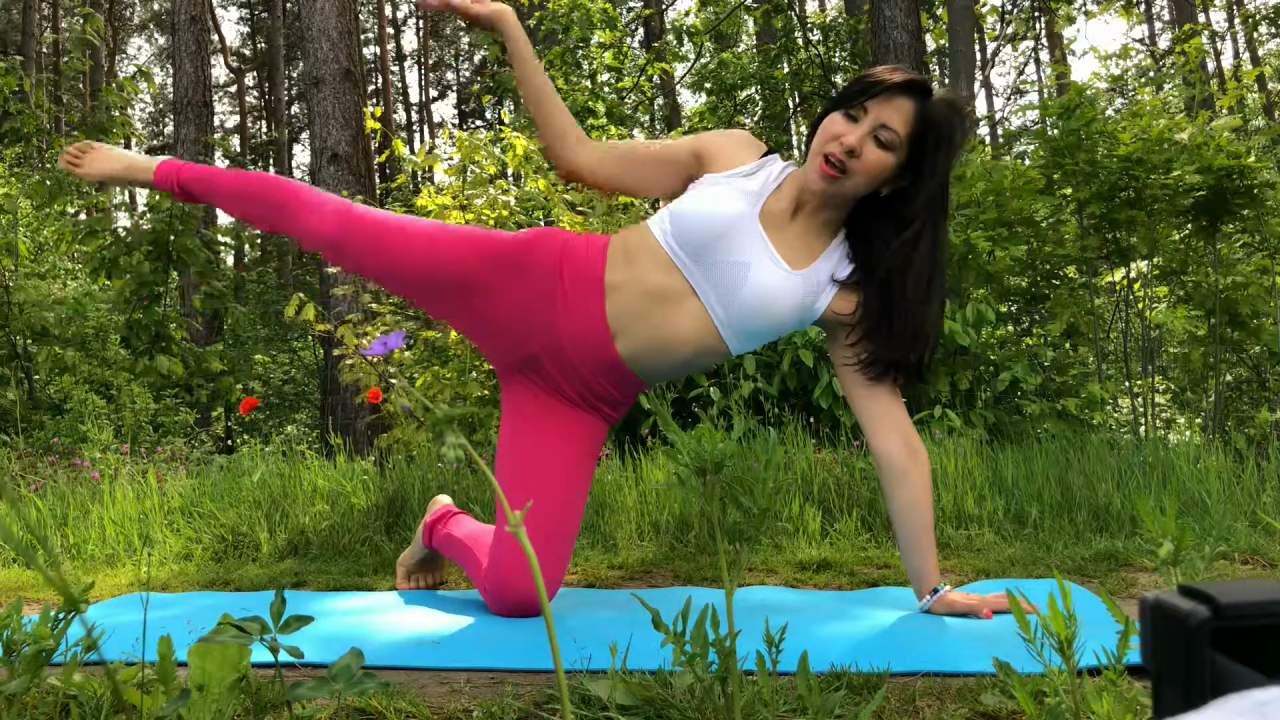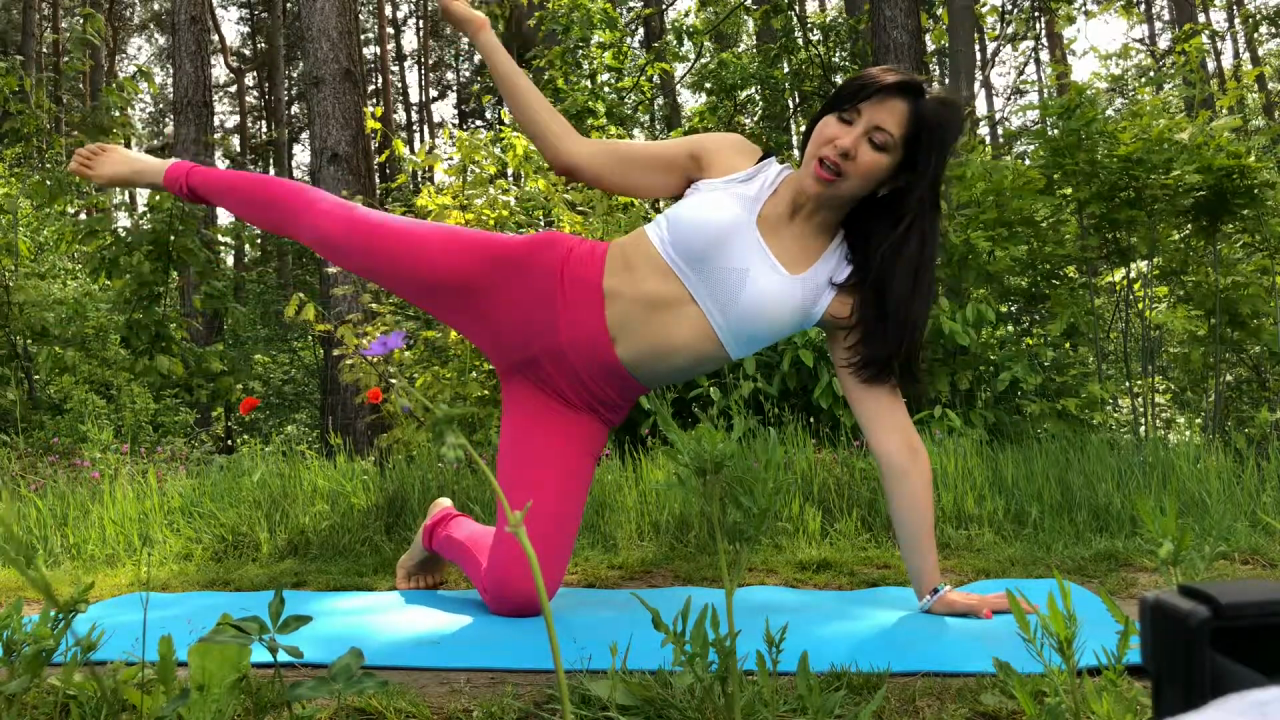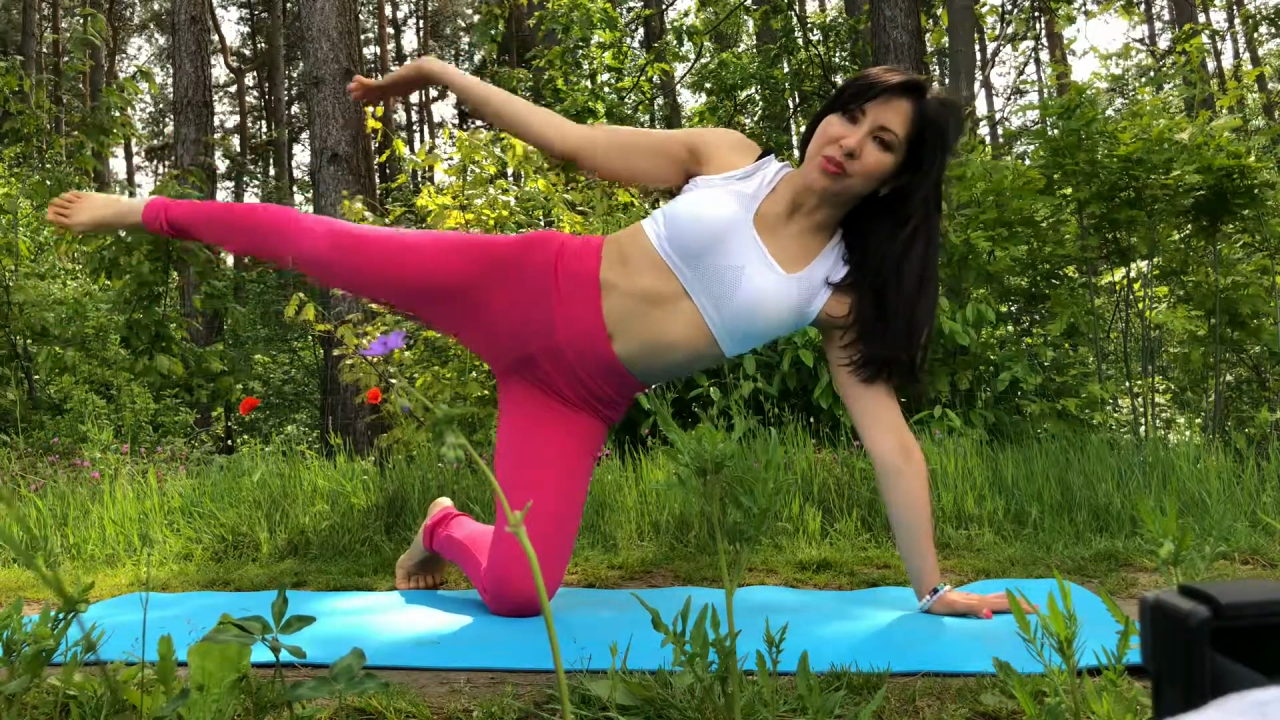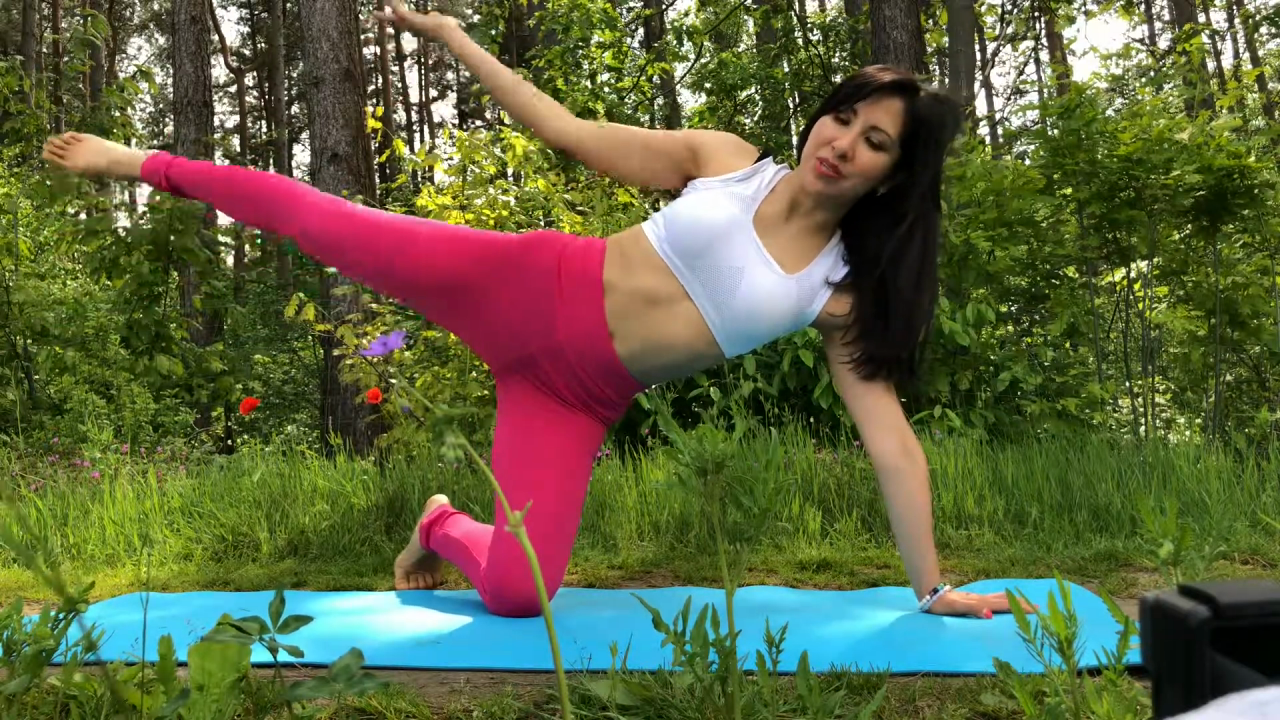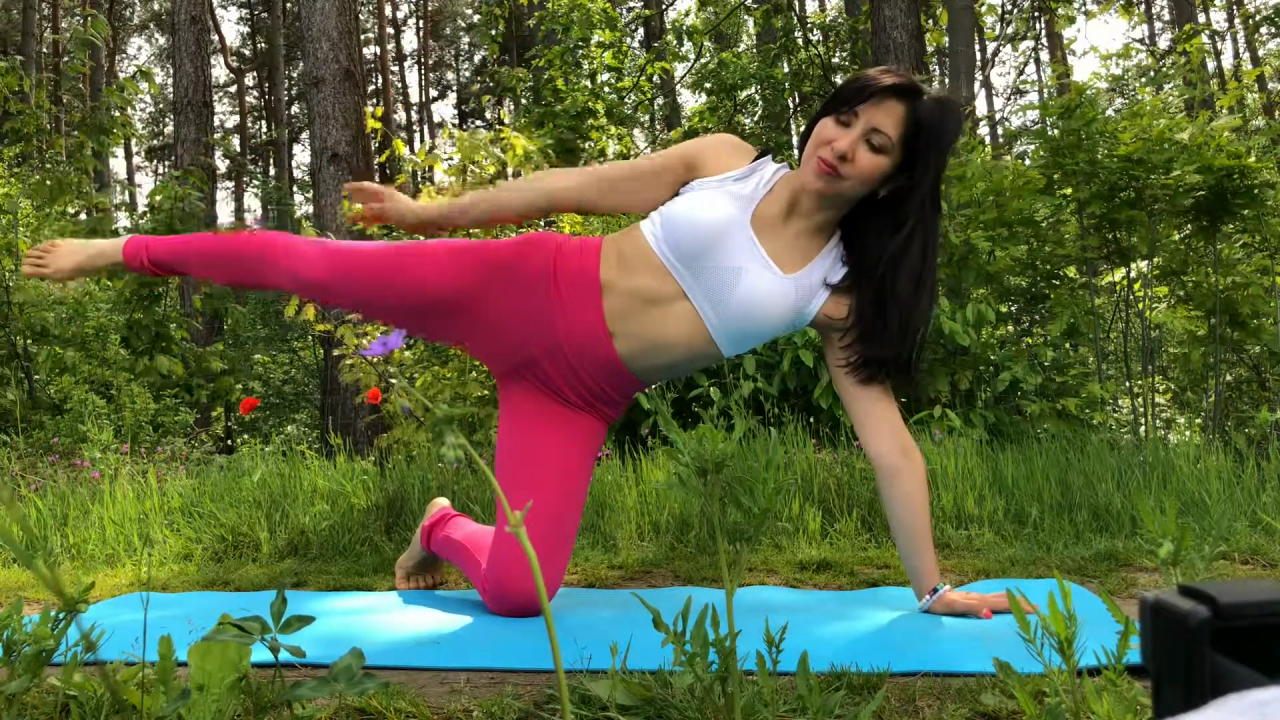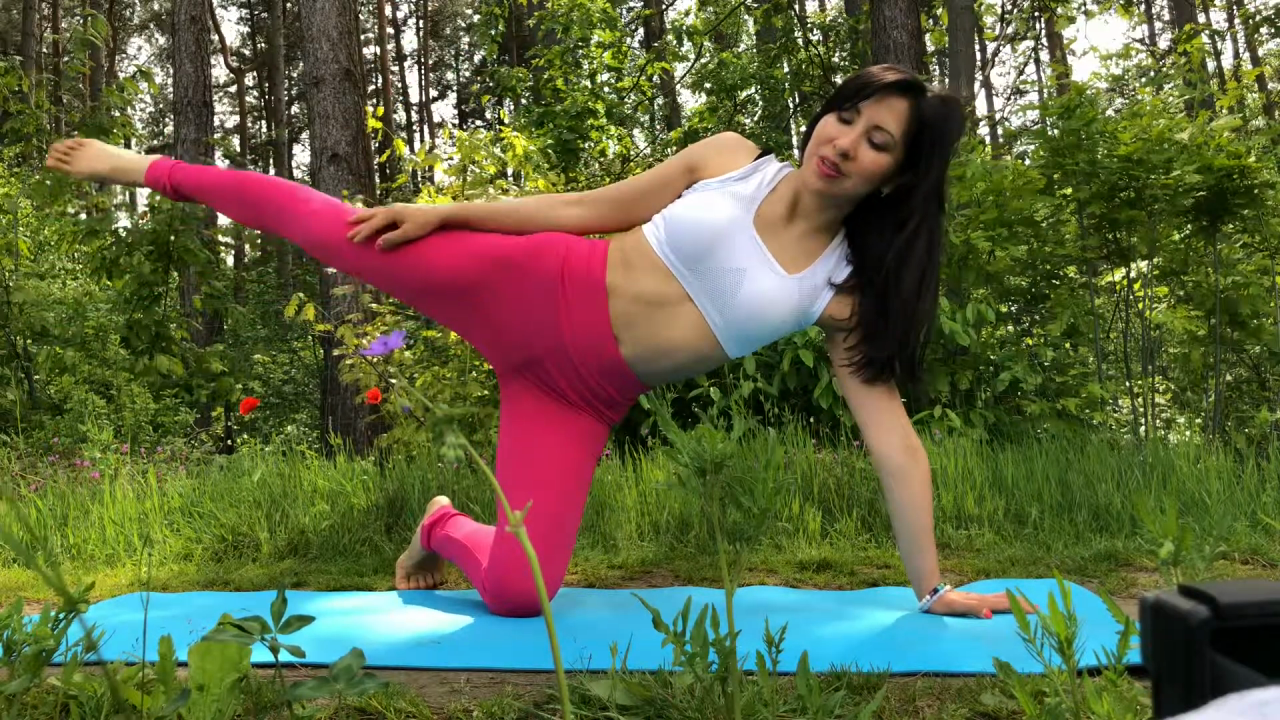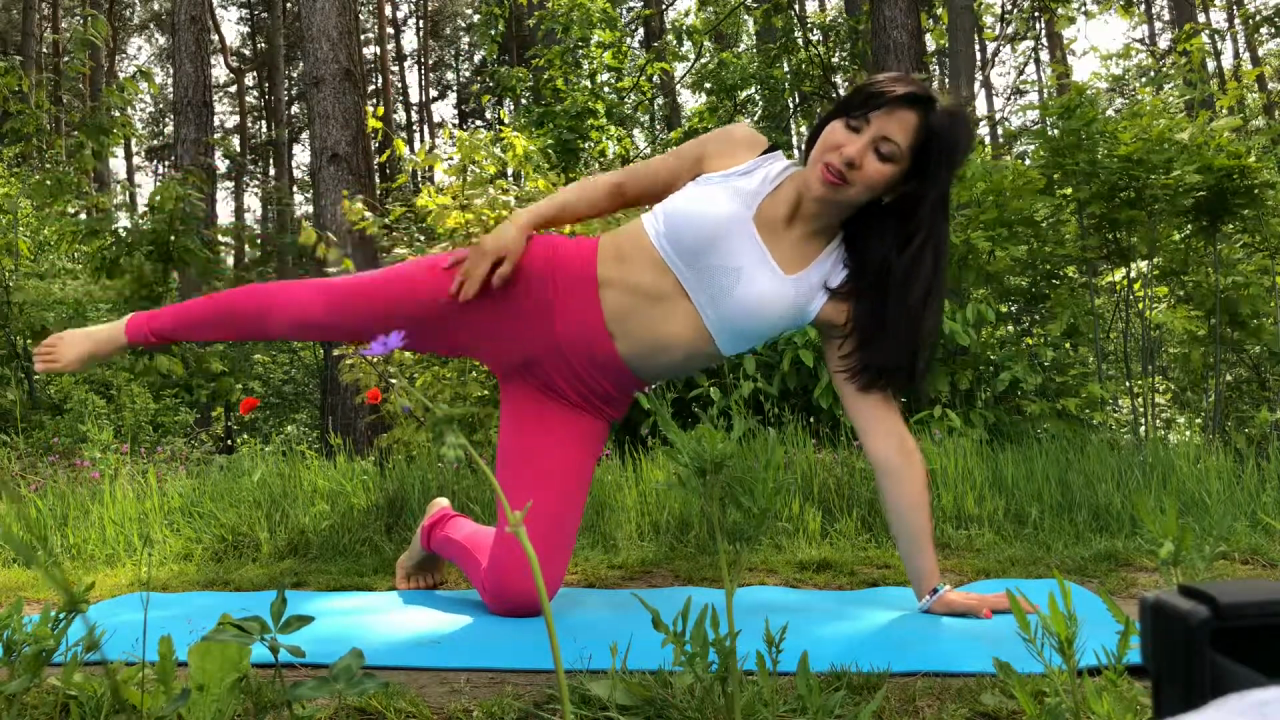
dt=0.4s
person 1, frame 1
left shoulder: (848, 292)
right shoulder: (734, 156)
left elbow: (893, 434)
right elbow: (582, 161)
left wrist: (932, 585)
left hip: (578, 395)
right hip: (534, 285)
left knee: (518, 592)
right knee: (332, 223)
left ankle: (448, 529)
right ankle: (160, 171)
person 1, frame 2
left shoulder: (848, 292)
right shoulder: (729, 159)
left elbow: (893, 435)
right elbow: (572, 154)
left wrist: (931, 585)
left hip: (581, 399)
right hip: (535, 290)
left knee: (518, 592)
right knee: (336, 225)
left ankle: (450, 530)
right ankle: (168, 171)
person 1, frame 3
left shoulder: (842, 295)
right shoulder: (726, 156)
left elbow: (890, 438)
right elbow: (574, 142)
left wrist: (933, 587)
right wrist: (446, 75)
left hip: (578, 399)
right hip: (531, 290)
left knee: (519, 593)
right knee: (328, 245)
left ankle: (449, 531)
right ankle: (147, 212)
person 1, frame 4
left shoulder: (845, 292)
right shoulder: (725, 159)
left elbow: (891, 435)
right elbow: (571, 132)
left wrist: (933, 585)
left hip: (576, 396)
right hip: (529, 289)
left knee: (518, 593)
right knee: (329, 226)
left ankle: (446, 528)
right ankle: (146, 162)
person 1, frame 5
left shoulder: (842, 295)
right shoulder: (726, 159)
left elbow: (889, 438)
right elbow: (575, 185)
left wrist: (932, 586)
right wrist: (428, 211)
left hip: (579, 397)
right hip: (526, 292)
left knee: (518, 593)
right knee: (313, 264)
left ankle: (448, 532)
right ankle: (121, 251)
person 1, frame 6
left shoulder: (847, 294)
right shoulder: (730, 159)
left elbow: (893, 438)
right elbow: (590, 208)
left wrist: (932, 587)
right wrist: (442, 211)
left hip: (579, 397)
right hip: (531, 294)
left knee: (518, 593)
right knee: (333, 232)
left ankle: (447, 530)
right ankle: (149, 168)
person 1, frame 7
left shoulder: (843, 296)
right shoulder: (740, 150)
left elbow: (887, 435)
right elbow: (618, 182)
left wrist: (931, 585)
right wrist: (521, 220)
left hip: (578, 394)
right hip: (532, 294)
left knee: (519, 592)
right knee: (311, 307)
left ankle: (447, 530)
right ankle: (125, 332)
